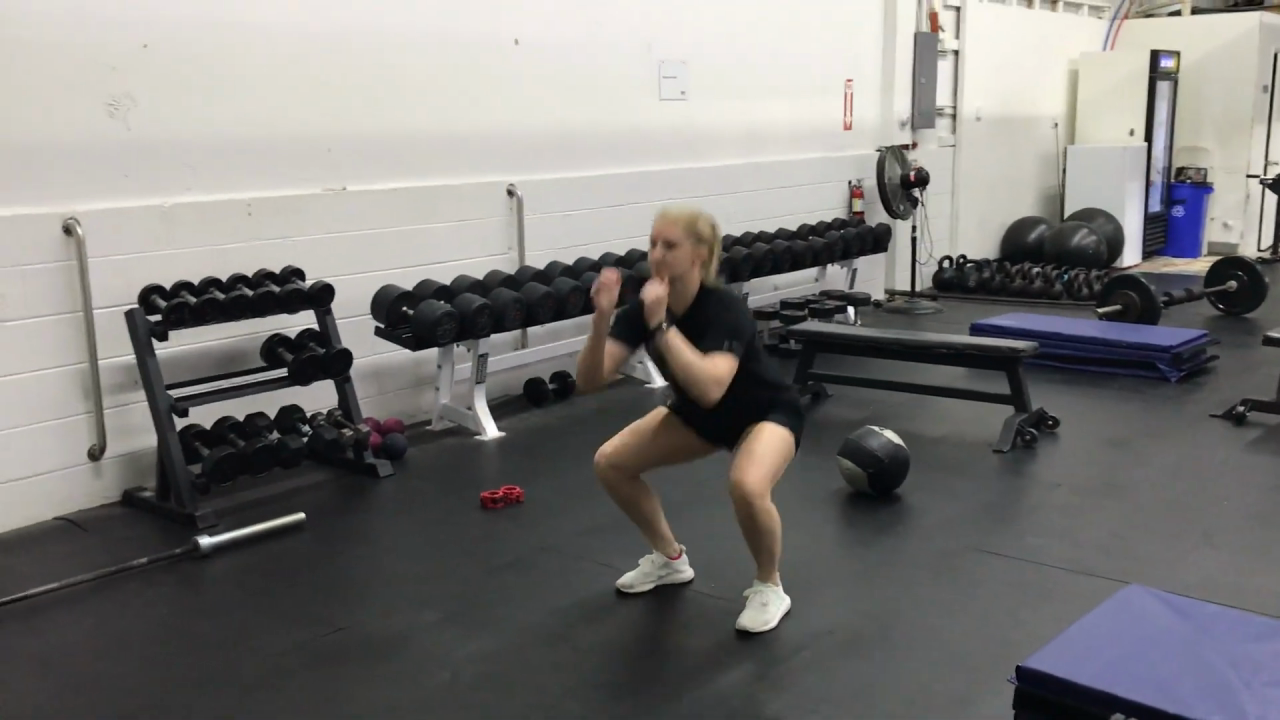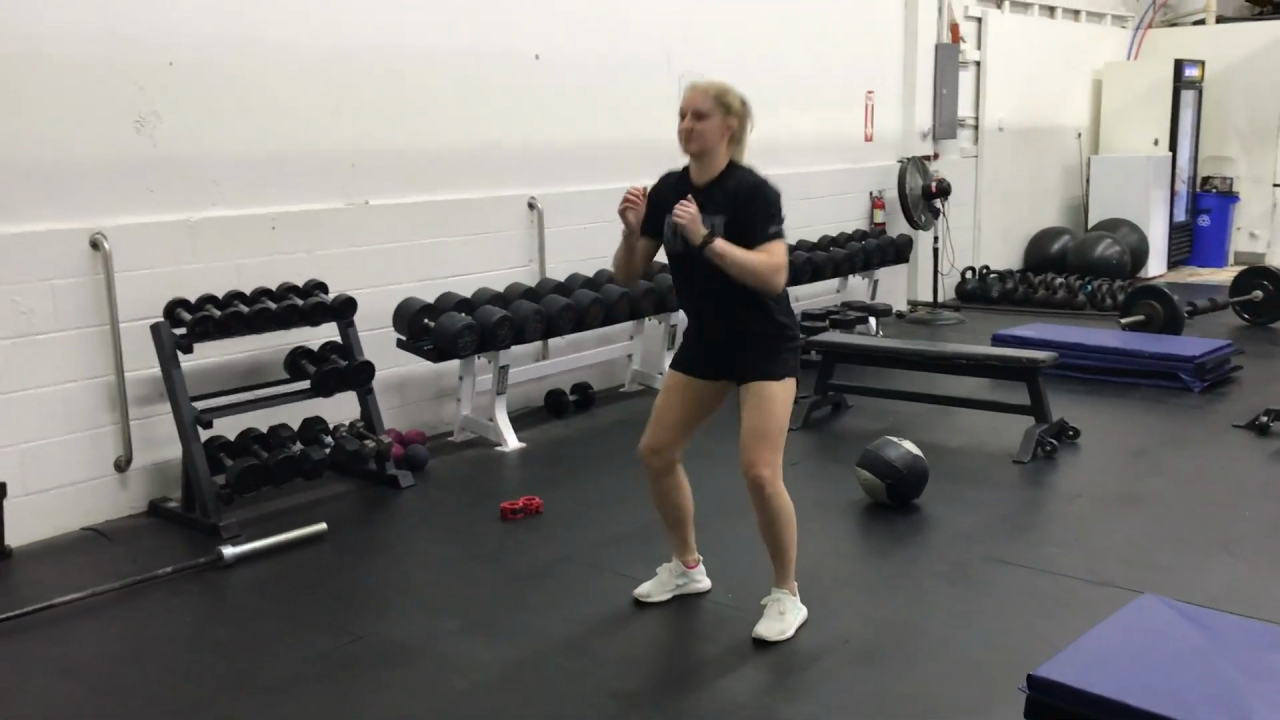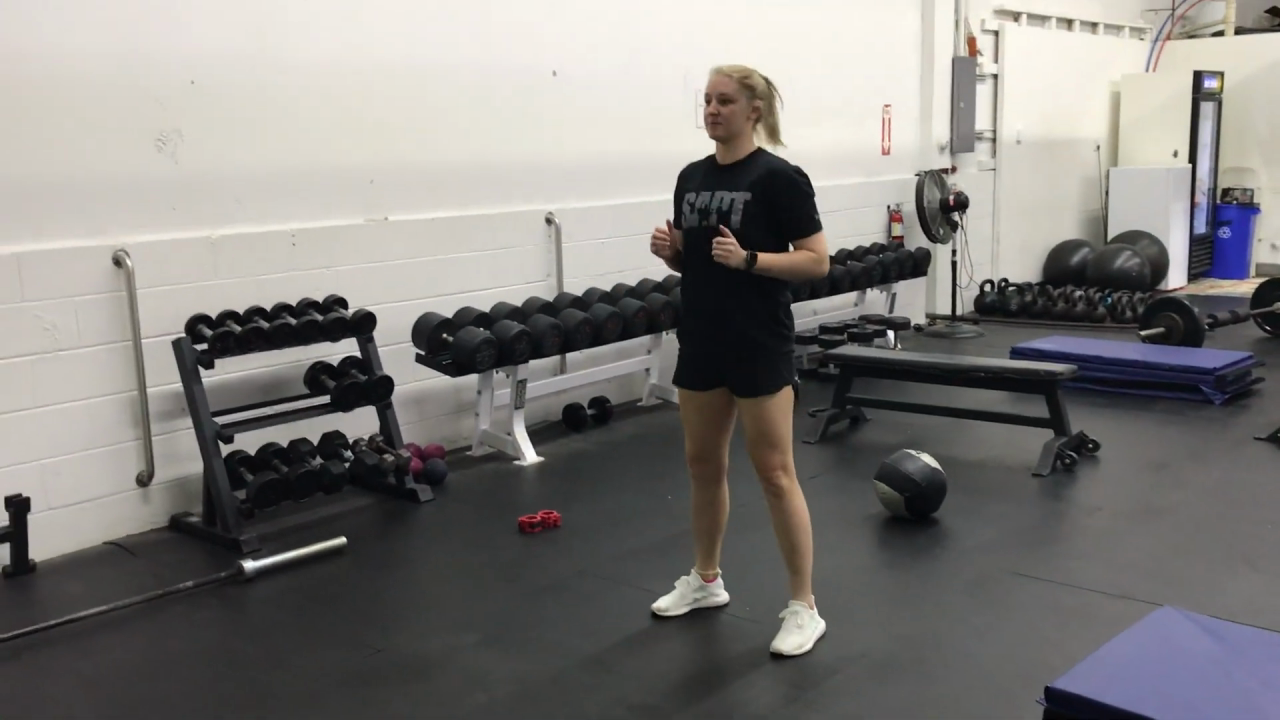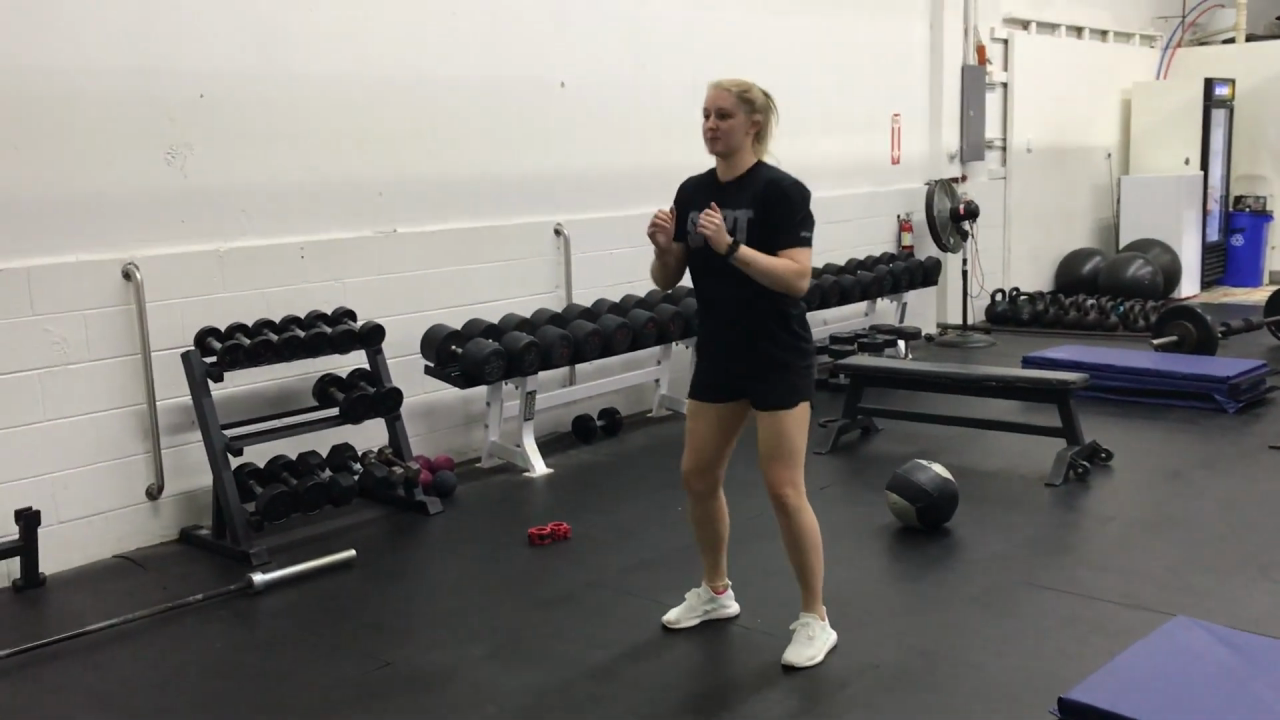
dt=0.3s
person 1, frame 1
left shoulder: (726, 308)
right shoulder: (643, 308)
left elbow: (709, 387)
right elbow: (590, 381)
left wrist: (661, 324)
right wrist: (601, 319)
left hip: (767, 413)
right hip: (696, 411)
left knee: (746, 486)
right knee: (610, 462)
left ankle: (769, 587)
right ankle: (669, 557)
person 1, frame 2
left shoulder: (752, 191)
right shoulder: (667, 189)
left elbow: (773, 274)
right elbow: (626, 277)
left wrist: (705, 237)
right wrist: (631, 228)
left hip: (765, 345)
right hip: (702, 343)
left knee: (759, 470)
right knee: (655, 455)
left ankle: (787, 596)
right ankle: (686, 568)
person 1, frame 3
left shoulder: (779, 178)
right shoulder: (692, 176)
left elbow: (817, 261)
left wrist: (747, 259)
right wrist: (668, 248)
left hip: (759, 346)
right hip: (699, 343)
left knee: (773, 473)
right knee: (703, 466)
left ankle: (804, 608)
right ankle: (706, 580)
person 1, frame 4
left shoulder: (781, 190)
right shoulder: (693, 192)
left elbow: (797, 281)
right elbow: (665, 281)
left wrist: (729, 245)
right wrist: (662, 246)
left hip: (779, 363)
right hip: (717, 360)
left knee: (783, 490)
right knee: (698, 477)
left ankle: (816, 620)
right ankle: (715, 593)
